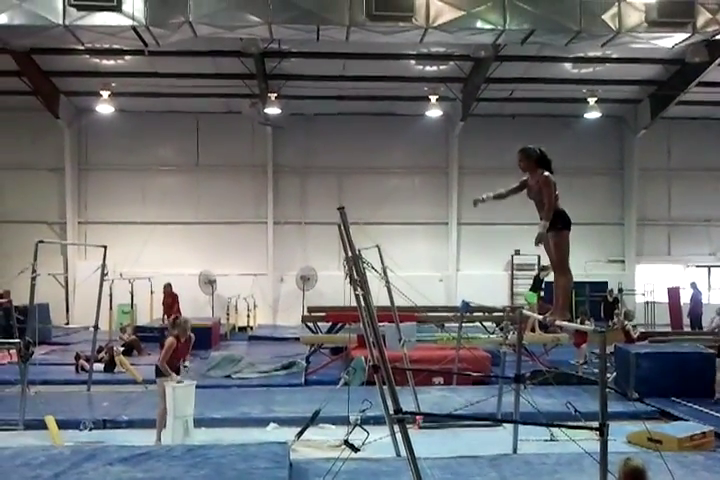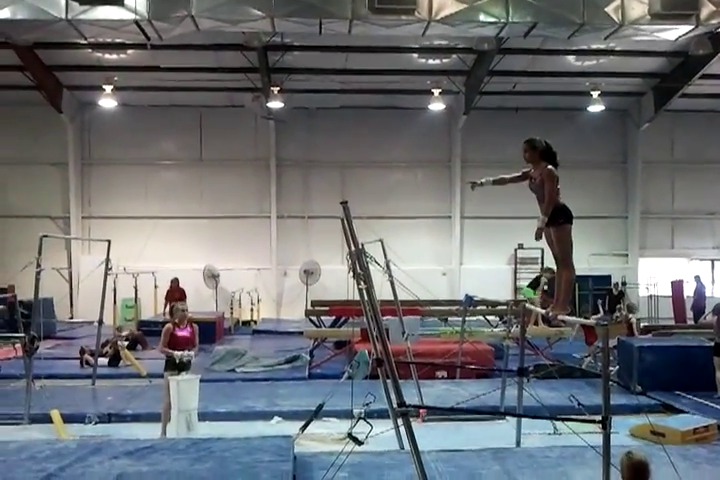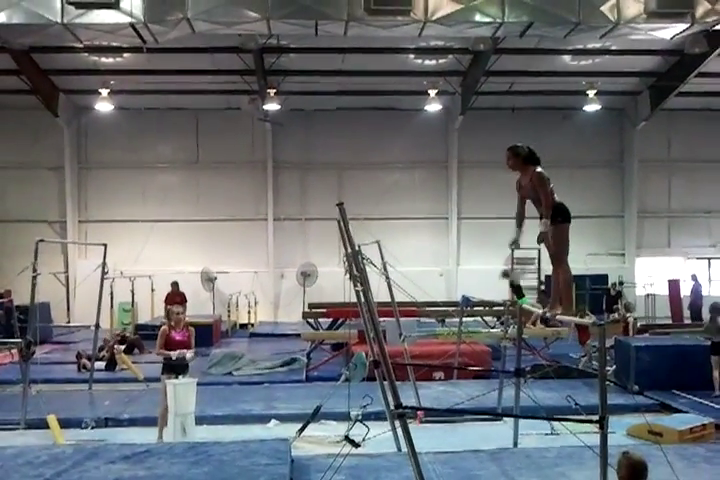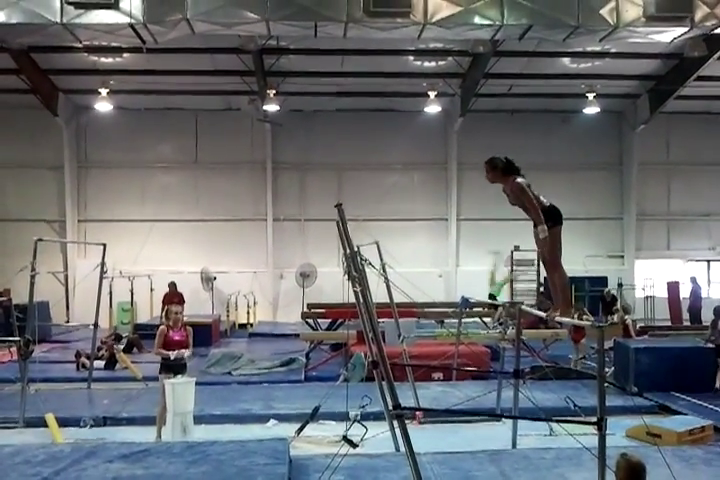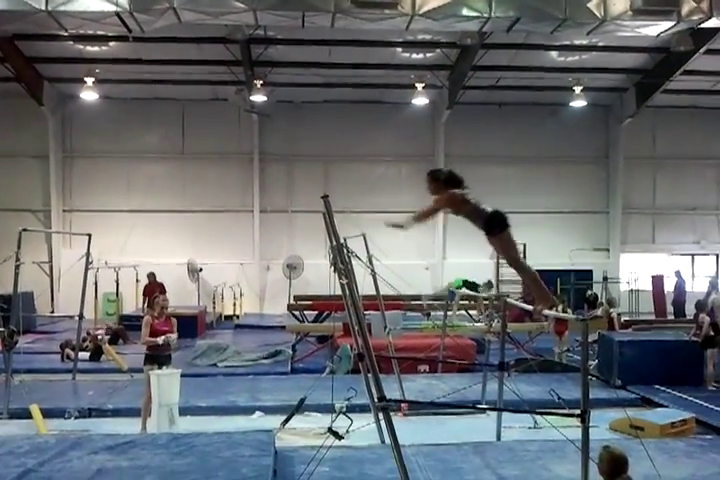
dt=0.4s
person 1, frame 1
left shoulder: (545, 178)
right shoulder: (527, 181)
left elbow: (550, 206)
right elbow: (507, 192)
left wrist: (541, 230)
right wrist: (485, 197)
left hip: (558, 221)
right hip: (548, 222)
left knee: (563, 267)
right knee: (557, 269)
left ankle: (564, 311)
right ankle: (557, 310)
person 1, frame 2
left shoulder: (548, 171)
right shoulder: (530, 173)
left elbow: (550, 200)
right elbow: (507, 179)
left wrist: (540, 224)
right wrist: (483, 182)
left hip: (560, 215)
right hip: (550, 217)
left knee: (566, 262)
right knee: (560, 263)
left ankle: (564, 305)
right ankle: (557, 303)
person 1, frame 3
left shoulder: (537, 174)
right shoulder: (521, 181)
left elbow: (547, 202)
right elbow: (521, 208)
left wrist: (544, 228)
right wrist: (517, 234)
left hip: (557, 215)
right hip: (548, 217)
left knee: (560, 262)
right knee: (555, 263)
left ankle: (566, 306)
right ankle: (554, 304)
person 1, frame 4
left shoulder: (517, 184)
right shoulder: (506, 187)
left elbow: (534, 208)
left wrist: (543, 233)
right wrist: (540, 229)
left hip: (549, 216)
right hip: (540, 219)
left knee: (554, 264)
right knee: (548, 265)
left ankle: (566, 308)
right ankle: (559, 306)
person 1, frame 5
left shoulder: (451, 195)
right shoulder: (447, 196)
left elbow: (429, 213)
right elbow: (429, 212)
left wrist: (405, 224)
right wrist: (408, 222)
left hip: (494, 222)
right hip: (490, 223)
left knee: (516, 262)
right knee: (514, 263)
left ankle: (547, 299)
right ankle: (542, 299)
person 2, frame 1
left shoulder: (191, 338)
right shoulder: (172, 340)
right elbow: (162, 362)
left wrist: (185, 364)
right wrist: (172, 376)
left hip: (176, 369)
right hip: (162, 371)
right knee: (164, 405)
right ankle: (158, 438)
person 2, frame 2
left shoulder: (193, 327)
right shoulder: (169, 327)
left elbow: (196, 346)
right elbow: (162, 348)
left wrist: (192, 353)
right wrist: (175, 354)
left hip: (186, 364)
right hip: (171, 364)
right knee: (169, 399)
right ankle: (163, 432)
person 2, frame 3
left shoulder: (190, 330)
right shoulder: (165, 329)
left elbow: (192, 348)
right elbow: (158, 350)
left wrist: (190, 354)
right wrist: (173, 353)
left hip: (184, 367)
right hip: (169, 367)
right knee: (166, 402)
right ankle: (160, 436)
person 2, frame 4
left shoulder: (187, 329)
right shoulder: (163, 329)
left elbow: (190, 348)
right elbow: (157, 350)
left wrist: (186, 353)
right wrist: (172, 354)
left hip: (182, 367)
right hip: (167, 367)
right knee: (165, 402)
right ankle: (158, 435)
person 2, frame 5
left shoulder: (172, 321)
right shoulder: (148, 319)
left elbow: (175, 339)
right elbow: (144, 340)
left wrist: (172, 339)
right wrist: (161, 339)
left hip: (166, 358)
right hip: (151, 358)
right knee: (149, 393)
right ankle: (143, 426)
